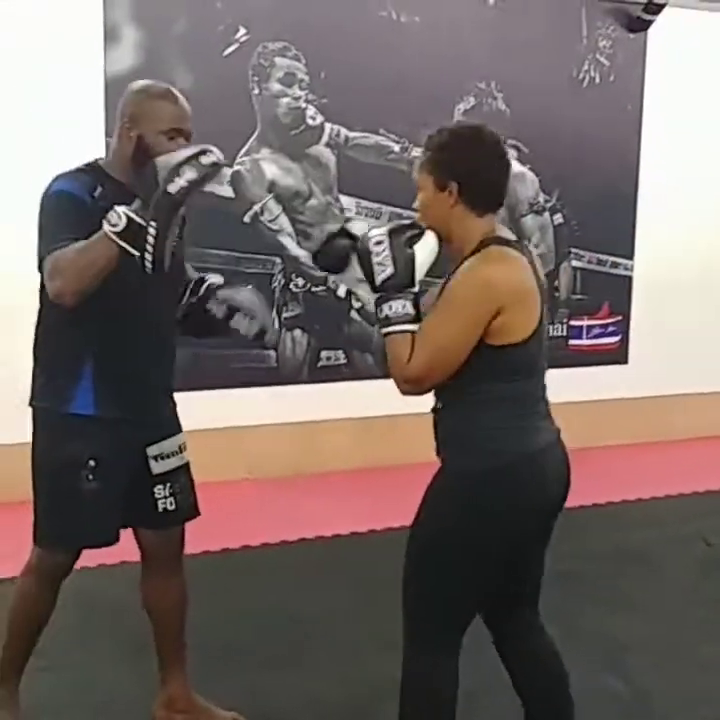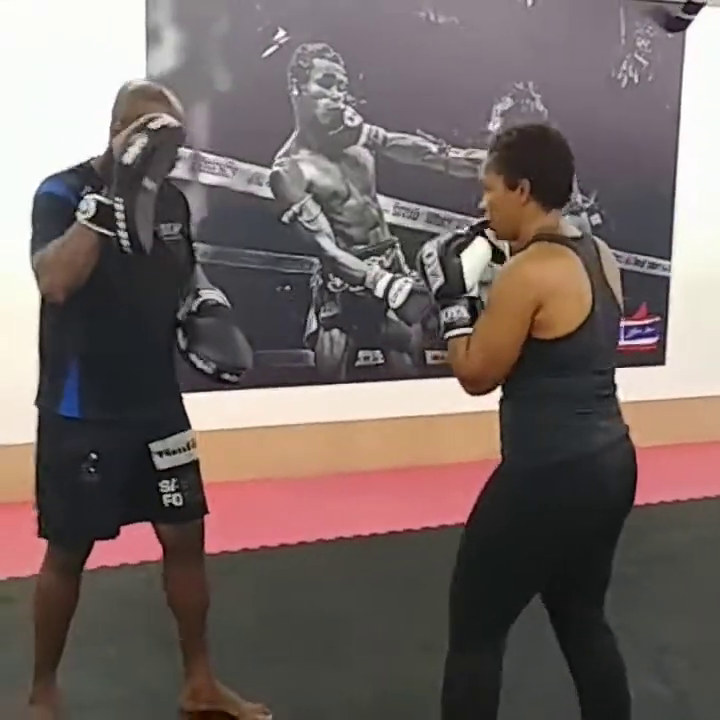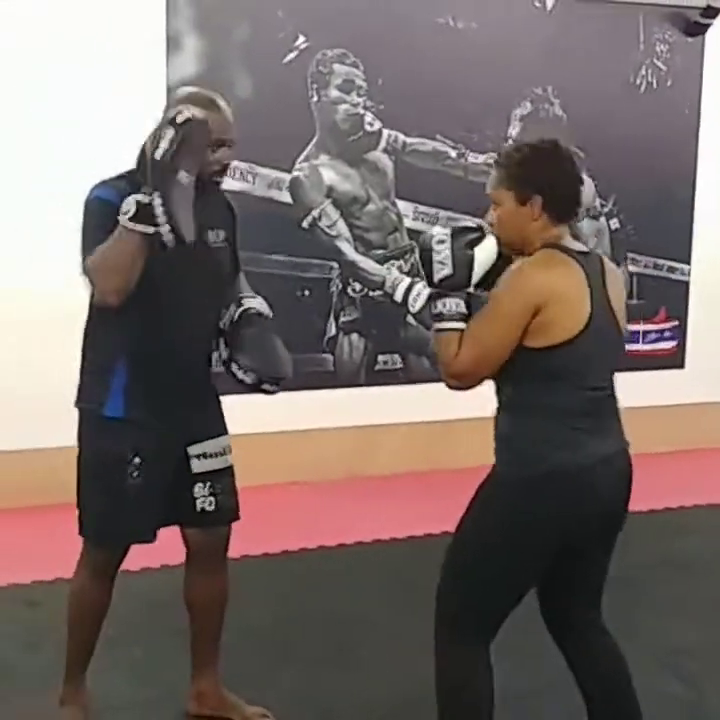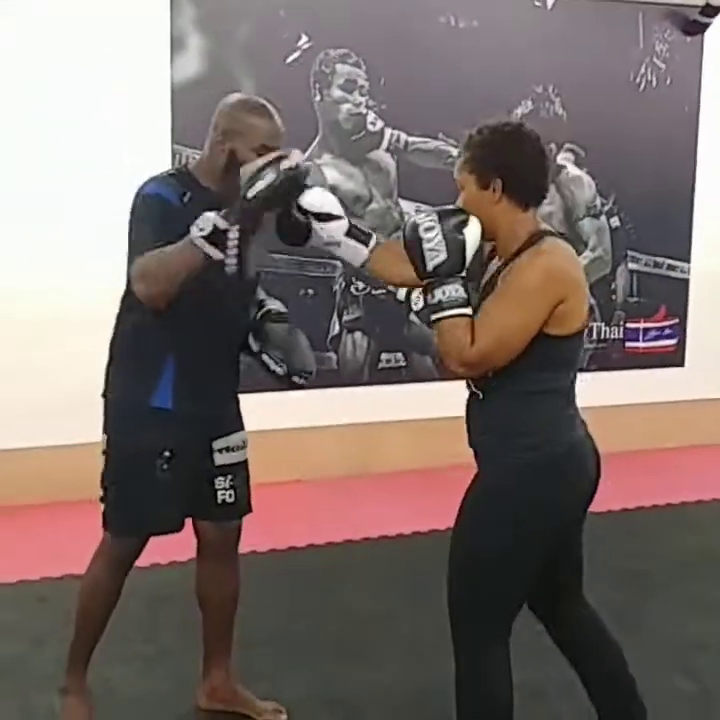
dt=0.3s
person 1, frame 1
left shoulder: (165, 197)
right shoulder: (72, 194)
right elbow: (63, 284)
left wrist: (212, 299)
right wrist: (138, 212)
left hip: (150, 407)
right hip: (78, 411)
left knee: (166, 546)
right knee: (55, 557)
person 1, frame 2
left shoulder: (171, 198)
right shoulder: (62, 193)
right elbow: (55, 282)
left wrist: (206, 310)
right wrist: (112, 196)
left hip: (158, 404)
right hip: (82, 411)
left knee: (185, 538)
right knee: (68, 553)
person 1, frame 3
left shoulder: (213, 204)
right shoulder: (115, 198)
right elbow: (109, 288)
left wrist: (251, 317)
right wrist: (150, 195)
left hip: (194, 407)
right hip: (121, 411)
left knee: (210, 542)
right knee: (104, 553)
person 1, frame 4
left shoulder: (236, 205)
right shoulder: (163, 198)
right elbow: (149, 286)
left wrist: (266, 318)
right wrist: (228, 220)
left hip: (214, 400)
right hip: (148, 402)
left knee: (222, 537)
right knee: (124, 543)
person 2, frame 1
left shoulder: (484, 276)
right shoulder: (511, 256)
left elbow: (414, 374)
right elbow: (473, 348)
left wrist: (393, 289)
left hip: (488, 482)
right hip: (538, 468)
left knee: (430, 637)
right knee: (516, 620)
person 2, frame 2
left shoulder: (528, 270)
right shoulder: (598, 256)
left elbow: (476, 374)
left wrist: (451, 295)
right wrist: (487, 277)
left hip: (547, 478)
right hip: (608, 464)
left knee: (475, 630)
right knee: (581, 618)
person 2, frame 3
left shoulder: (531, 279)
right shoulder: (602, 273)
left elbow: (459, 369)
left wrist: (448, 290)
right wrist: (472, 279)
left hip: (539, 485)
right hip: (601, 474)
left knee: (461, 629)
right knee: (579, 621)
person 2, frame 4
left shoulder: (545, 265)
right shoulder: (517, 256)
left elbow: (468, 358)
right elbow: (420, 272)
left wrist: (444, 276)
right wrist: (336, 232)
left hip: (534, 474)
right hip: (558, 463)
left knee: (477, 626)
right knee: (563, 605)
person 3, frame 1
left shoulder: (313, 126)
right shoulder: (249, 170)
left elbow: (366, 145)
right elbow: (287, 247)
left wrist: (412, 156)
right wrist: (344, 282)
left hip: (353, 263)
right hip: (305, 280)
left knee: (373, 368)
right knee: (294, 376)
person 3, frame 2
left shoulder: (351, 126)
right shoulder: (289, 171)
left elbow: (402, 145)
right elbow: (326, 248)
left wrist: (454, 157)
right wrist: (382, 283)
left hip: (392, 264)
right hip: (343, 282)
left knee: (409, 369)
right knee: (331, 376)
person 3, frame 3
left shoulder: (371, 131)
right shoulder: (308, 177)
left elbow: (418, 149)
right elbow: (345, 253)
left wrist: (468, 162)
right wrist: (401, 288)
left hip: (411, 268)
right hip: (363, 287)
left knee: (427, 371)
right knee: (350, 379)
person 3, frame 4
left shoulder: (373, 131)
right shoulder: (312, 174)
left elbow: (421, 148)
right hip: (367, 287)
left knee: (430, 371)
right knee: (355, 378)
